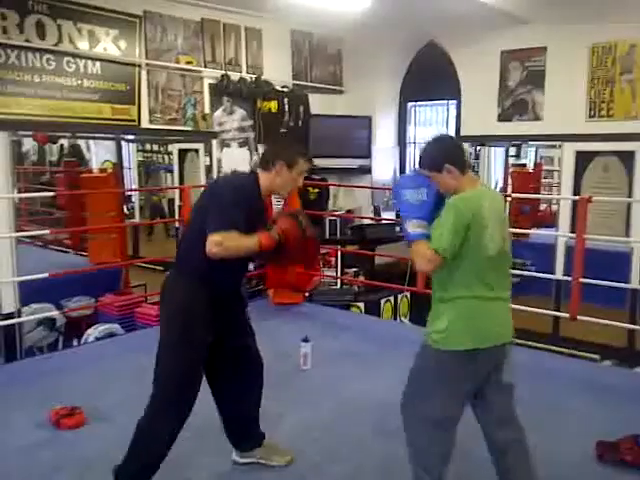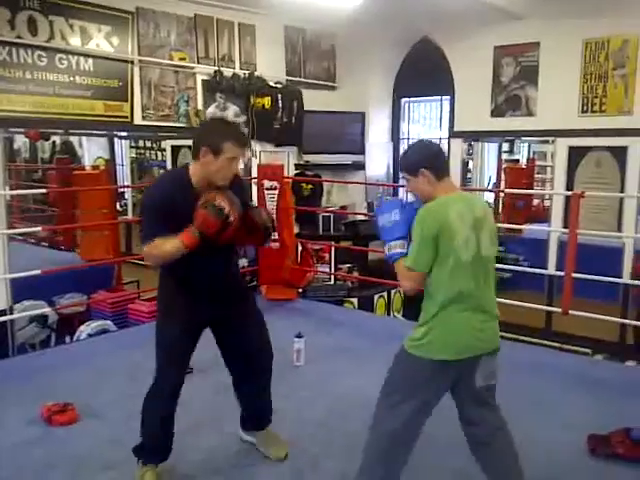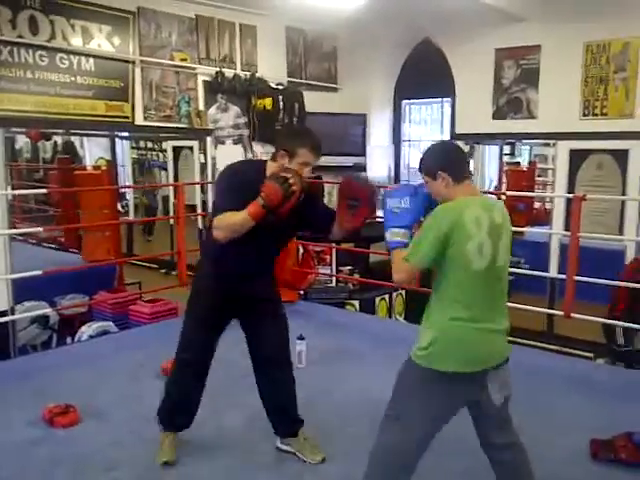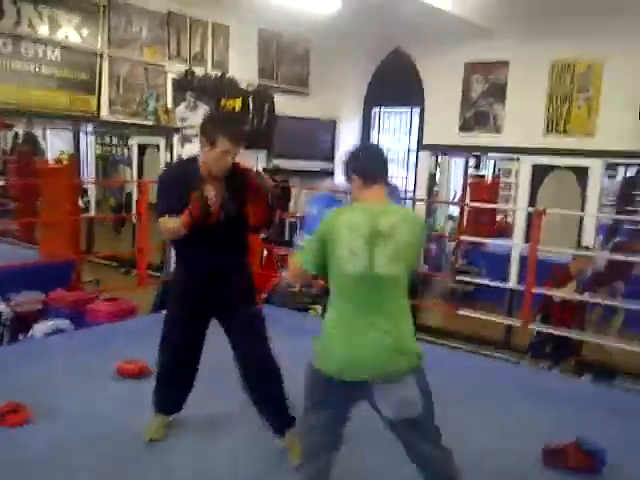
dt=0.5s
person 1, frame 1
left shoulder: (259, 199)
right shoulder: (233, 191)
right elbow: (216, 246)
left wrist: (280, 242)
right wrist: (270, 236)
left hip: (225, 298)
right hip: (190, 297)
left knee: (245, 369)
right knee: (175, 388)
left ankle: (247, 443)
person 1, frame 2
left shoulder: (233, 186)
right shoulder: (163, 192)
right elbow: (152, 254)
left wrist: (256, 229)
right wrist: (197, 232)
left hip: (228, 285)
right hip: (182, 293)
left knee: (256, 354)
right knee: (169, 377)
left ankle: (256, 426)
person 1, frame 3
left shoulder: (303, 192)
right shoulder: (239, 176)
left elbow: (334, 230)
right elbow: (222, 231)
left wrist: (357, 214)
right wrist: (264, 203)
left hip: (259, 283)
right hip: (216, 280)
left knee: (274, 358)
right knee: (192, 356)
left ankle: (289, 433)
right ankle: (171, 428)
person 1, frame 4
left shoulder: (243, 179)
right shoulder: (175, 176)
left elbow: (257, 227)
right elbow: (166, 231)
left wrist: (261, 208)
right wrist: (194, 214)
left hip: (235, 280)
right hip: (190, 281)
left knee: (256, 353)
right knee: (176, 349)
left ankle: (284, 427)
right ankle: (164, 410)
person 2, frame 1
left shoulder: (460, 206)
right shoulder: (492, 197)
left elbow: (425, 264)
left hip: (458, 333)
right hip: (497, 329)
left knee: (421, 414)
right knee: (503, 420)
person 2, frame 2
left shoulder: (430, 213)
right shoulder: (480, 206)
left elbow: (410, 283)
left wrist: (395, 241)
left hip: (438, 341)
right hip: (482, 336)
left knee: (392, 421)
right knee: (485, 422)
person 2, frame 3
left shoulder: (445, 215)
right shoulder: (499, 212)
left elbow: (403, 274)
left wrist: (397, 226)
left hip: (444, 350)
right hip: (491, 348)
left knee: (399, 432)
right knee: (501, 437)
person 2, frame 4
left shoulder: (335, 219)
right shoulder: (412, 222)
left elbow: (294, 275)
left wrist: (311, 235)
left hip: (338, 356)
right hip: (393, 355)
left knee: (317, 435)
right knee: (425, 442)
